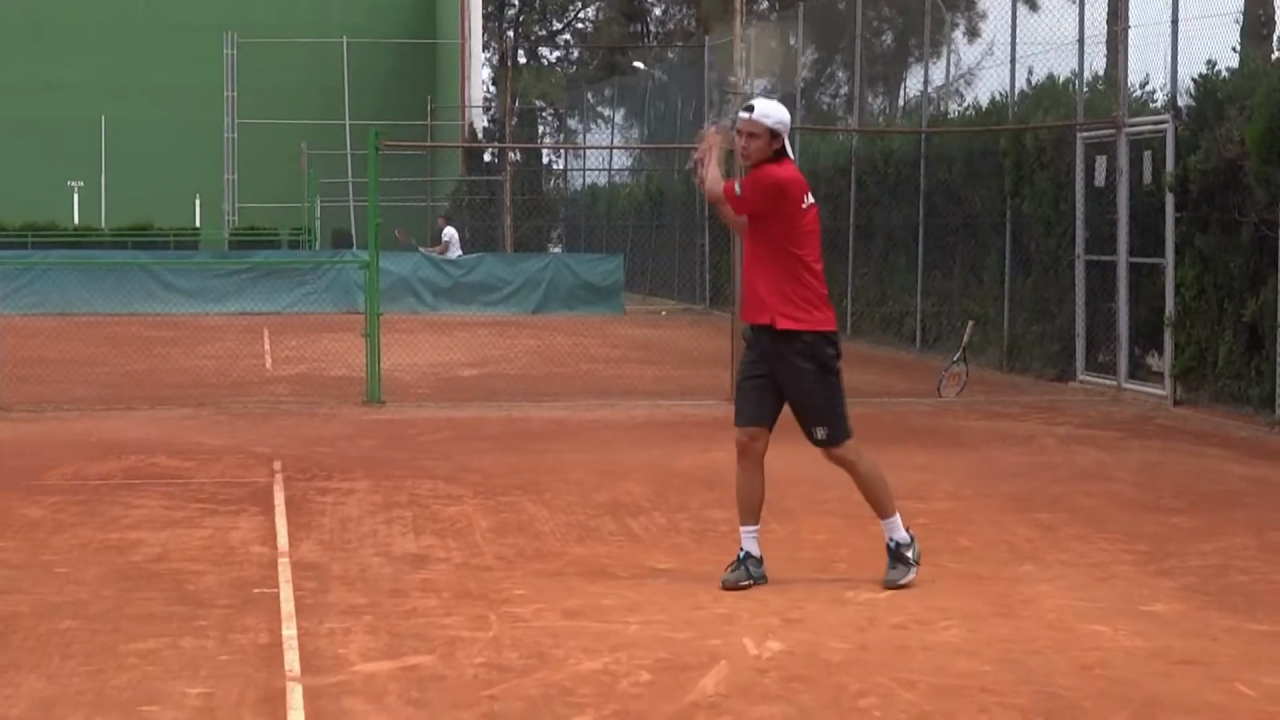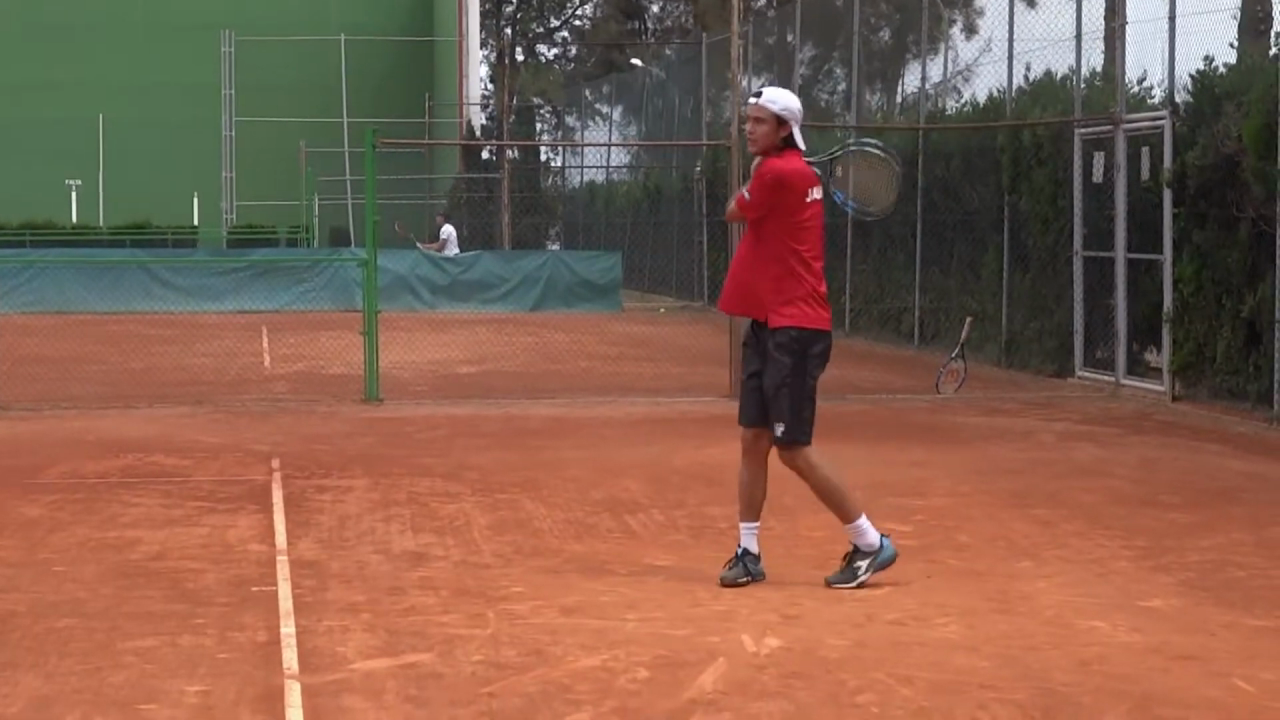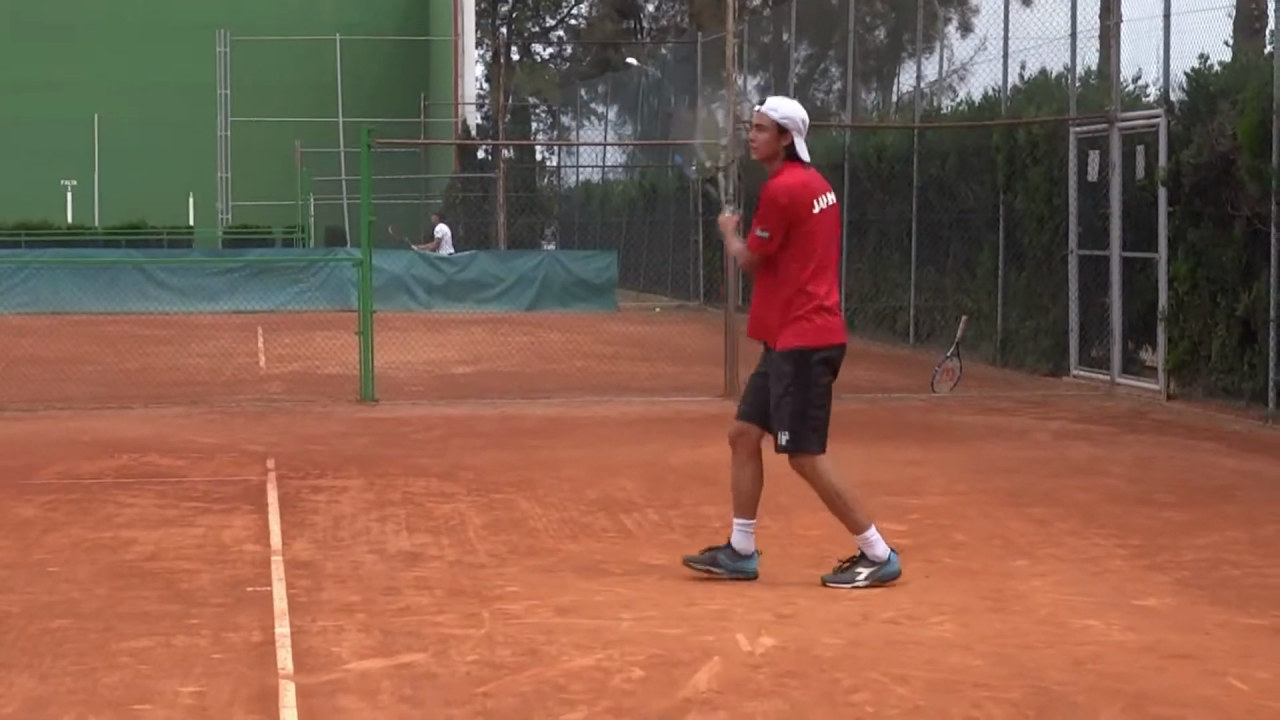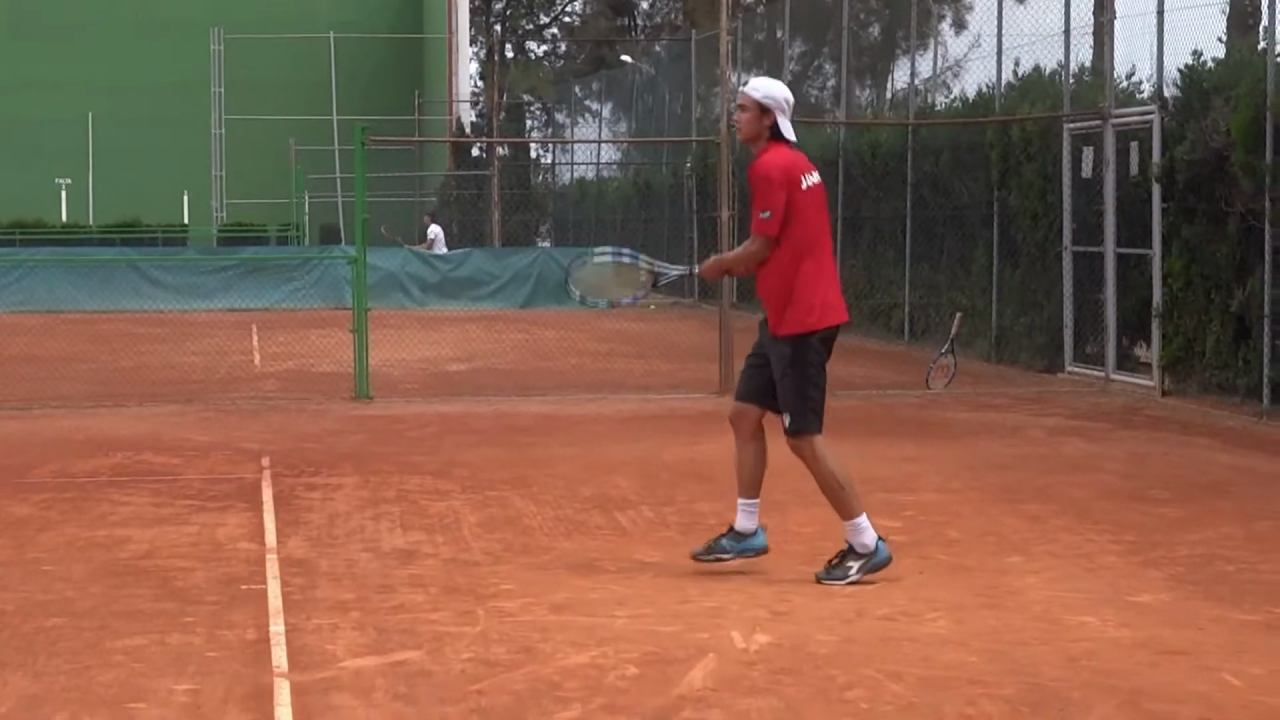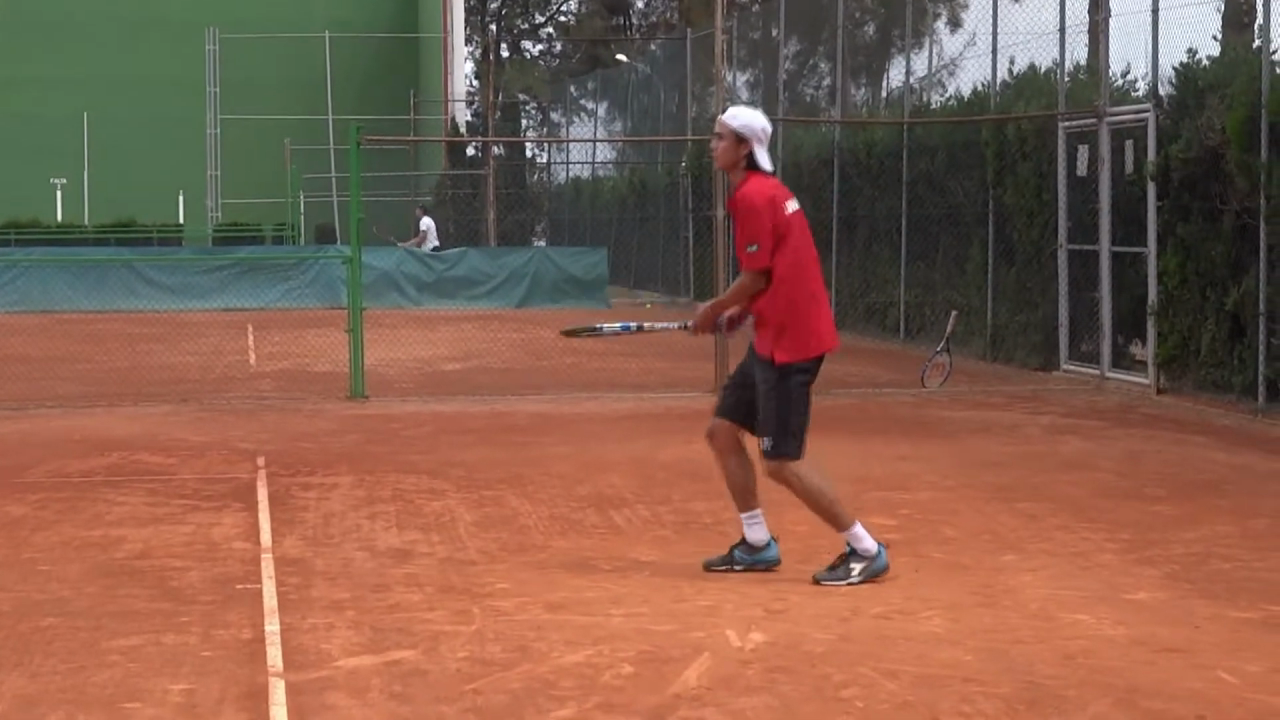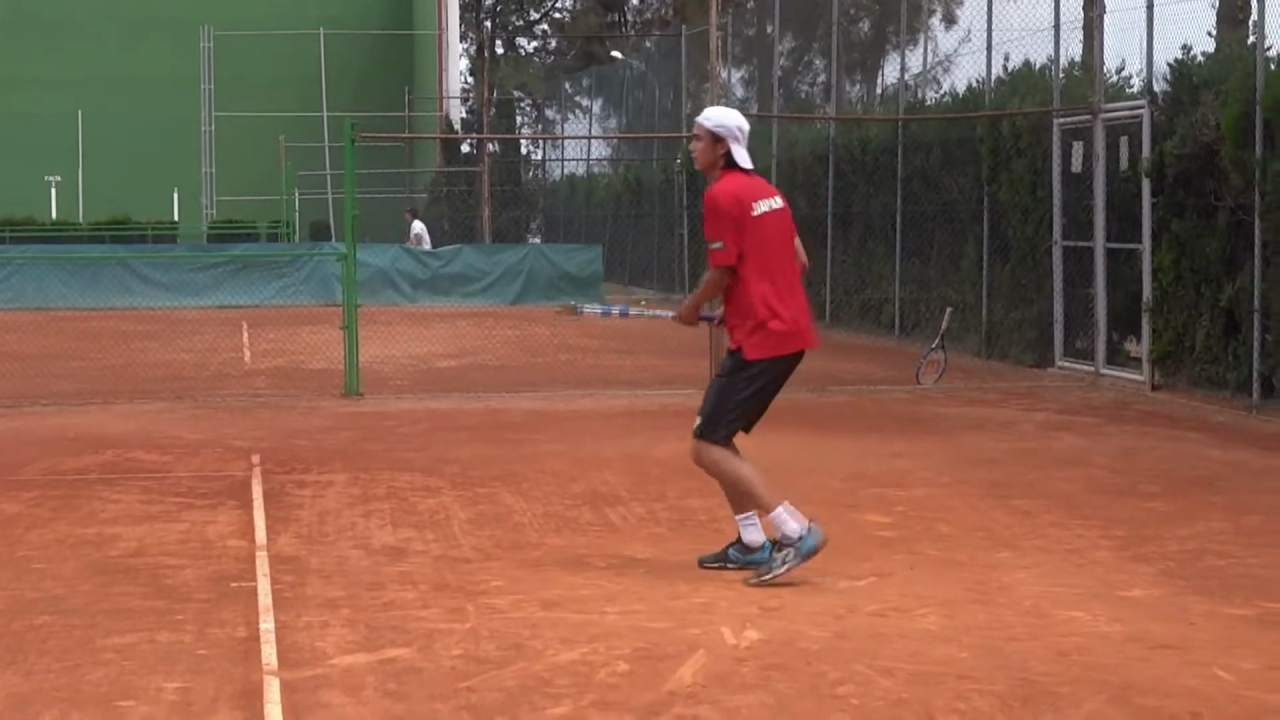
dt=0.2s
person 1, frame 1
left shoulder: (773, 181)
right shoulder: (764, 180)
left elbow: (714, 194)
right elbow: (746, 224)
left wrist: (711, 156)
right wrist: (714, 156)
left hip: (802, 333)
right hip: (766, 332)
left knee: (839, 448)
right knee: (748, 443)
left ankle: (900, 541)
right ankle: (750, 555)
person 1, frame 2
left shoulder: (779, 173)
right shoulder: (786, 170)
left elbow: (734, 213)
left wrist: (760, 160)
left hip: (795, 329)
right hip: (768, 326)
left knee: (793, 451)
right knee: (752, 442)
left ankle: (870, 544)
right ankle: (748, 552)
person 1, frame 3
left shoulder: (785, 188)
right shoulder: (810, 182)
left elbow: (750, 259)
left wrist: (729, 230)
right wrist: (743, 229)
left hip: (804, 340)
right hip: (789, 336)
left knee: (806, 458)
right knee: (742, 436)
left ankle: (878, 555)
right ankle: (740, 550)
person 1, frame 4
left shoulder: (771, 166)
right shoulder: (793, 162)
left elbow: (760, 249)
left wrist: (720, 264)
right wrist: (738, 260)
left hip: (801, 320)
right hip: (786, 316)
left knee: (804, 440)
right knee: (743, 415)
left ankle: (867, 545)
right ankle: (746, 530)
person 1, frame 5
left shoulder: (753, 197)
right shoulder: (767, 191)
left elbow: (755, 279)
left wrist: (712, 310)
right wrist: (740, 310)
left hip: (790, 344)
right hip: (774, 339)
left knee: (782, 464)
right knee: (721, 431)
left ankle: (865, 550)
right ankle: (757, 543)
person 1, frame 6
left shoulder: (721, 195)
right shoulder: (766, 190)
left elbow: (721, 275)
right elbow: (799, 263)
left wrist: (689, 307)
left hip: (762, 340)
right hip: (788, 334)
left knee: (707, 447)
right knee: (716, 435)
left ankle: (796, 531)
right ankle: (754, 543)
